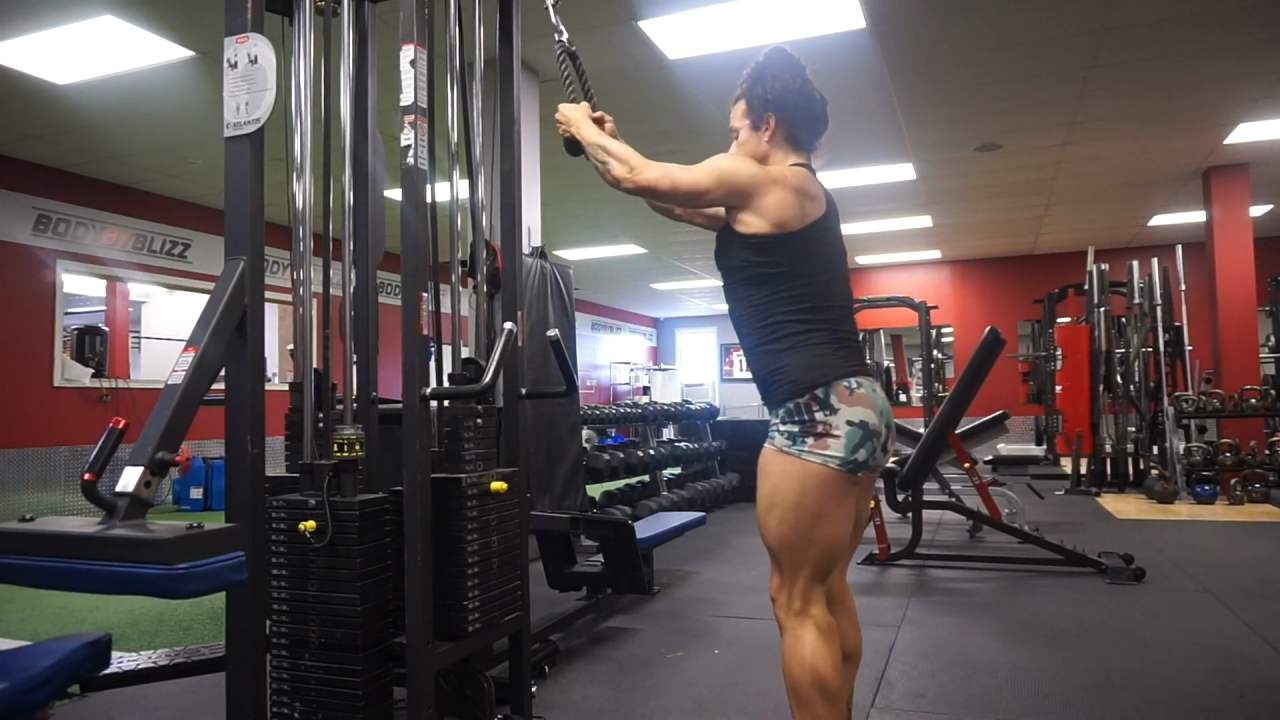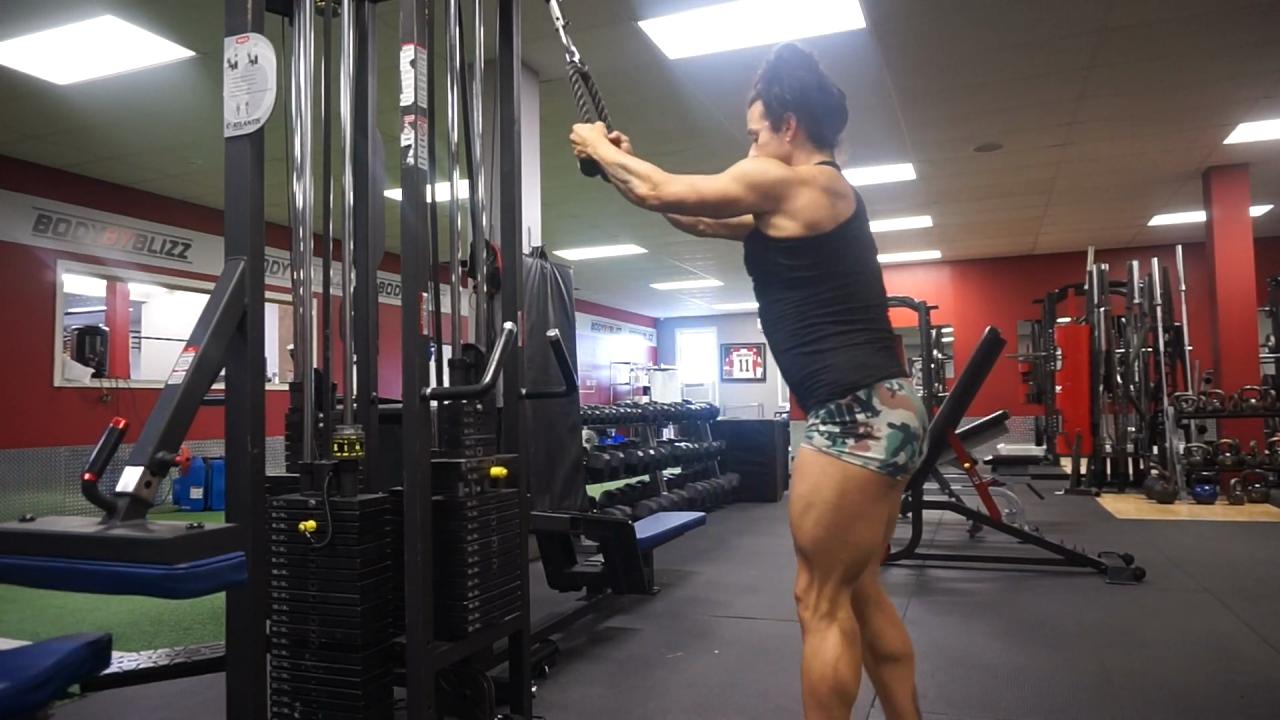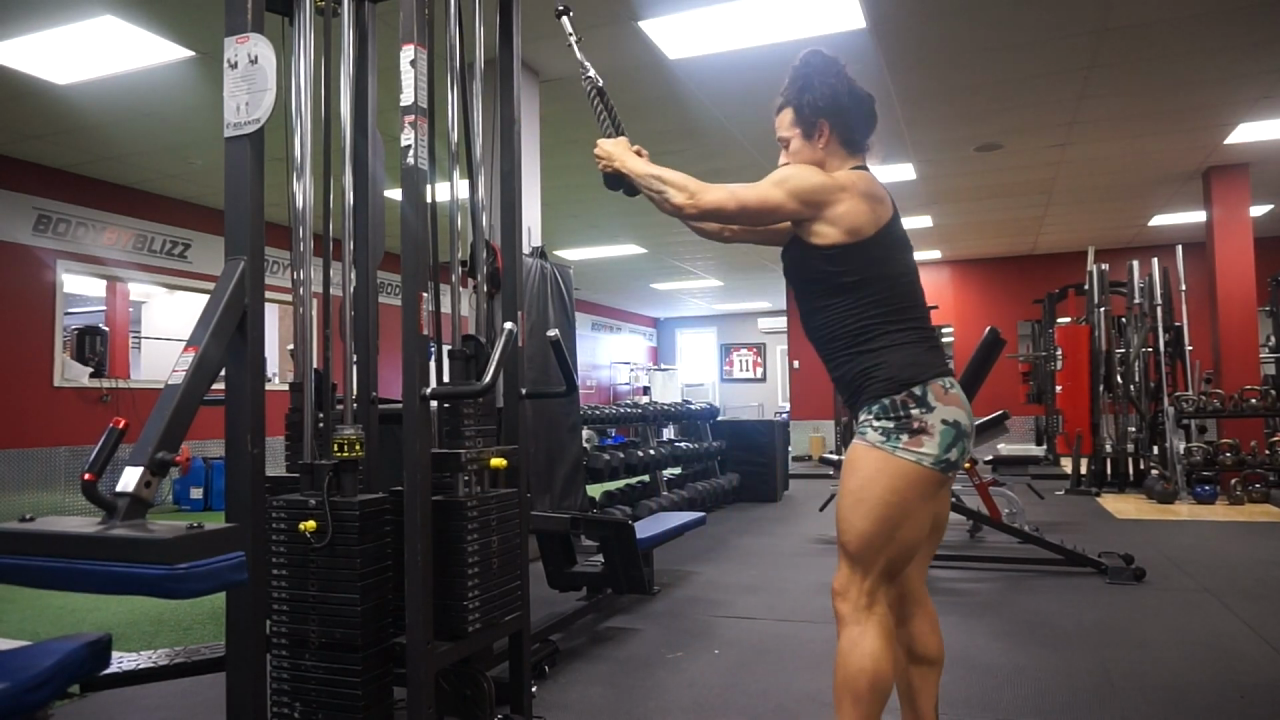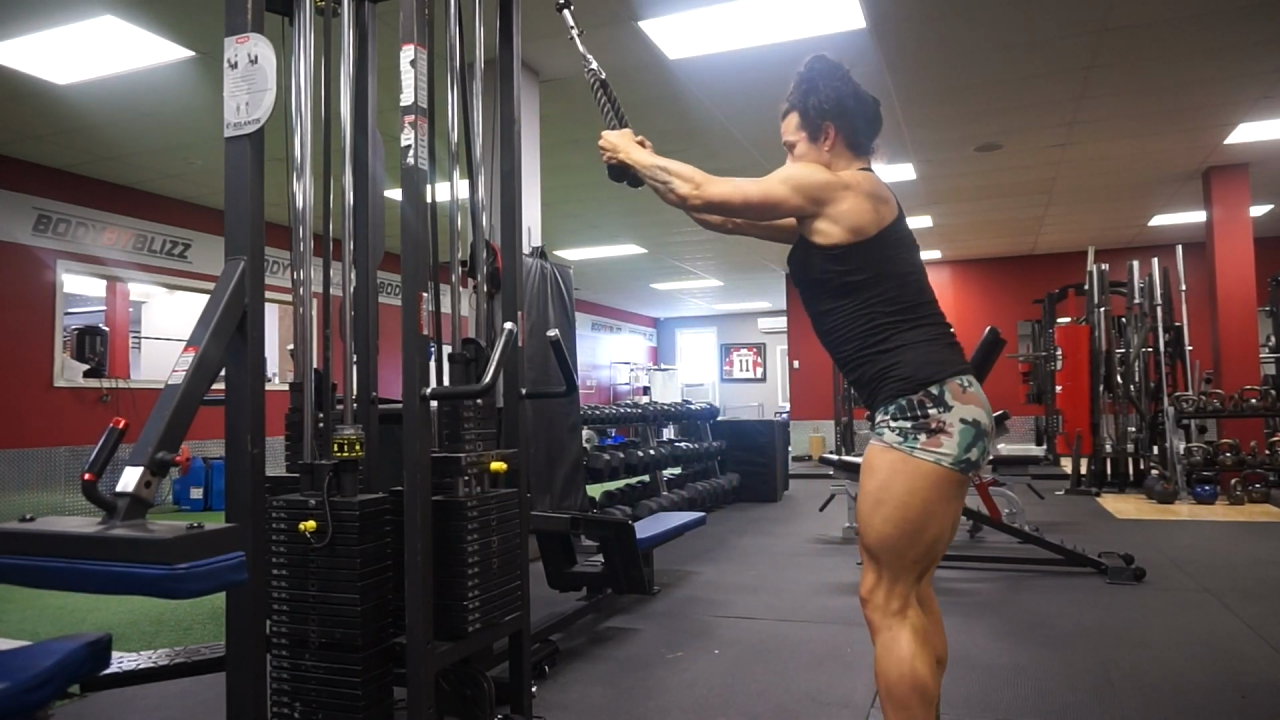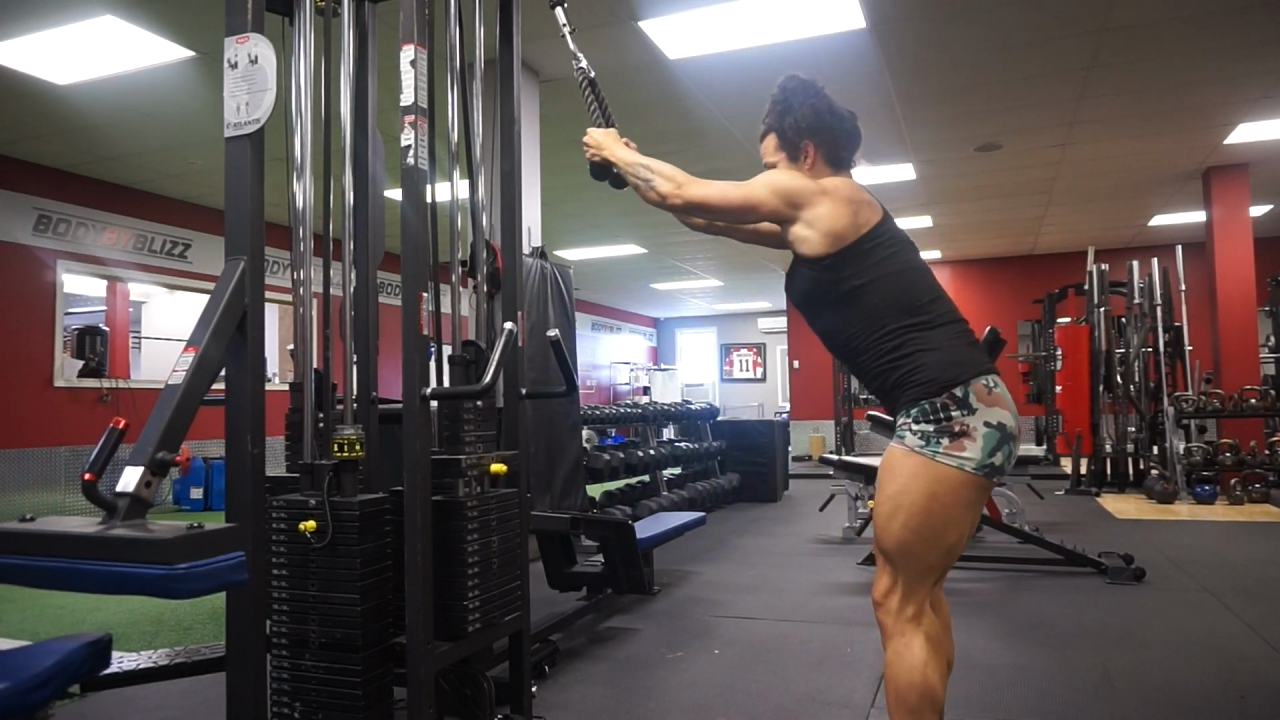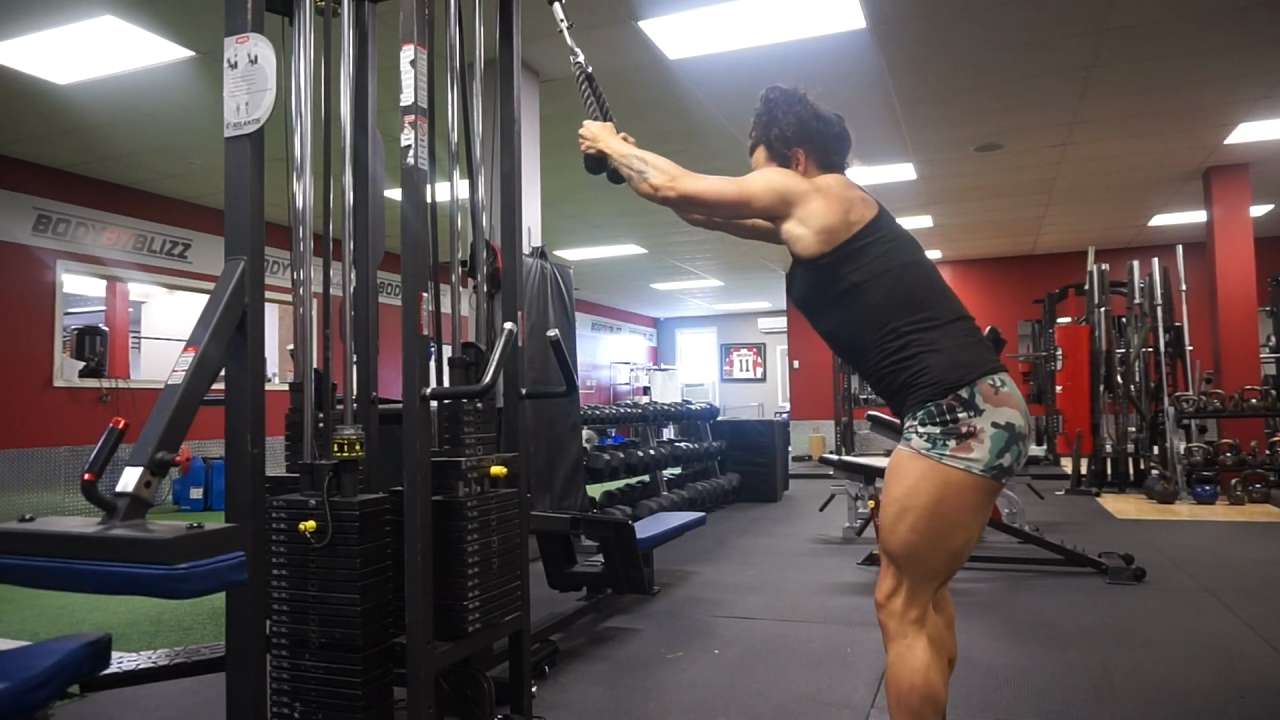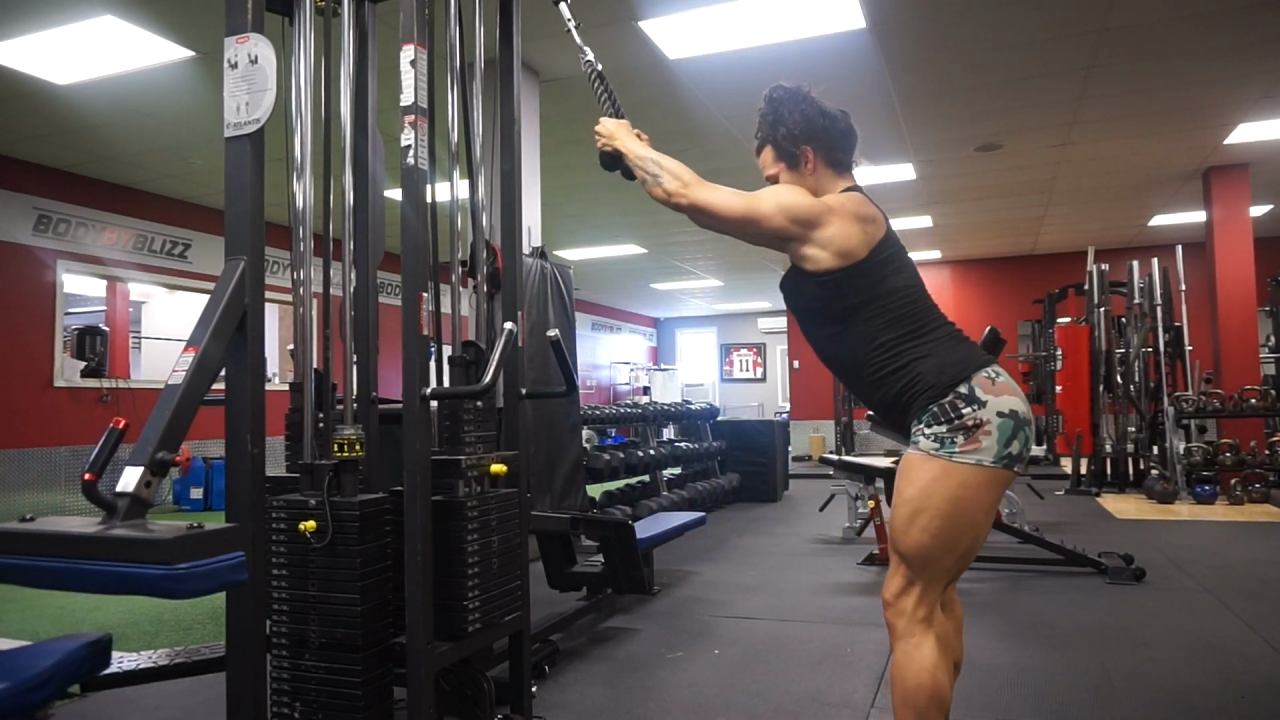
dt=0.3s
person 1, frame 1
left shoulder: (763, 182)
right shoulder: (795, 196)
left elbow: (635, 177)
right elbow: (682, 205)
left wrist: (582, 130)
right wrist: (609, 140)
left hip: (818, 411)
right hip: (849, 408)
left knee: (796, 600)
right knee: (823, 592)
person 1, frame 2
left shoulder: (791, 183)
right shoulder: (815, 198)
left elbow: (659, 192)
right elbow: (700, 220)
left wrist: (599, 147)
right wrist: (623, 160)
left hip: (855, 413)
right hip: (878, 409)
left knee: (821, 600)
right knee: (857, 593)
person 1, frame 3
left shoulder: (832, 189)
right shoulder: (833, 206)
left elbow: (698, 200)
right elbow: (724, 226)
left wrist: (625, 162)
right wrist: (646, 176)
left hip: (906, 412)
right hip: (922, 411)
left knee: (858, 597)
right knee: (900, 593)
person 1, frame 4
left shoulder: (834, 188)
right shoulder: (840, 206)
left elbow: (704, 194)
right elbow: (728, 219)
left wrist: (631, 153)
right wrist: (650, 170)
left hip: (923, 410)
right hip: (939, 409)
left knee: (886, 600)
right knee: (908, 594)
person 1, frame 5
left shoulder: (819, 196)
right shoulder: (823, 217)
left elbow: (684, 193)
right elbow: (712, 217)
left wrist: (615, 152)
right wrist: (634, 169)
left hip: (947, 411)
right hip: (964, 408)
left knee: (898, 603)
right knee: (919, 597)
person 1, frame 6
left shoulder: (816, 195)
right shoulder: (826, 215)
left elbow: (678, 186)
right elbow: (711, 213)
left wrist: (608, 144)
right wrist: (631, 161)
left hip: (955, 410)
right hip: (977, 405)
left knee: (901, 605)
right knee: (923, 597)
person 1, frame 7
left shoulder: (821, 213)
right shoulder: (833, 221)
left elbow: (691, 195)
right elbow: (719, 213)
left wrist: (625, 144)
right wrist: (642, 158)
left hip: (960, 414)
right hip: (974, 407)
left knee: (908, 603)
right knee: (930, 596)
